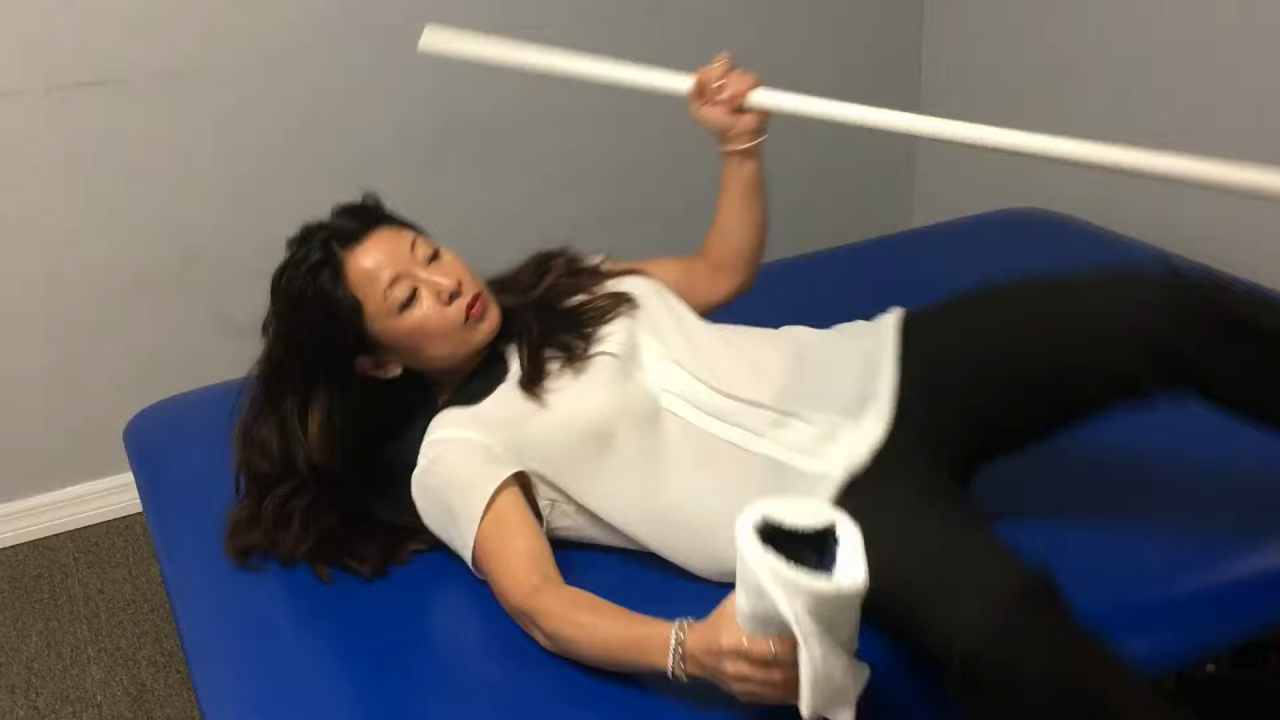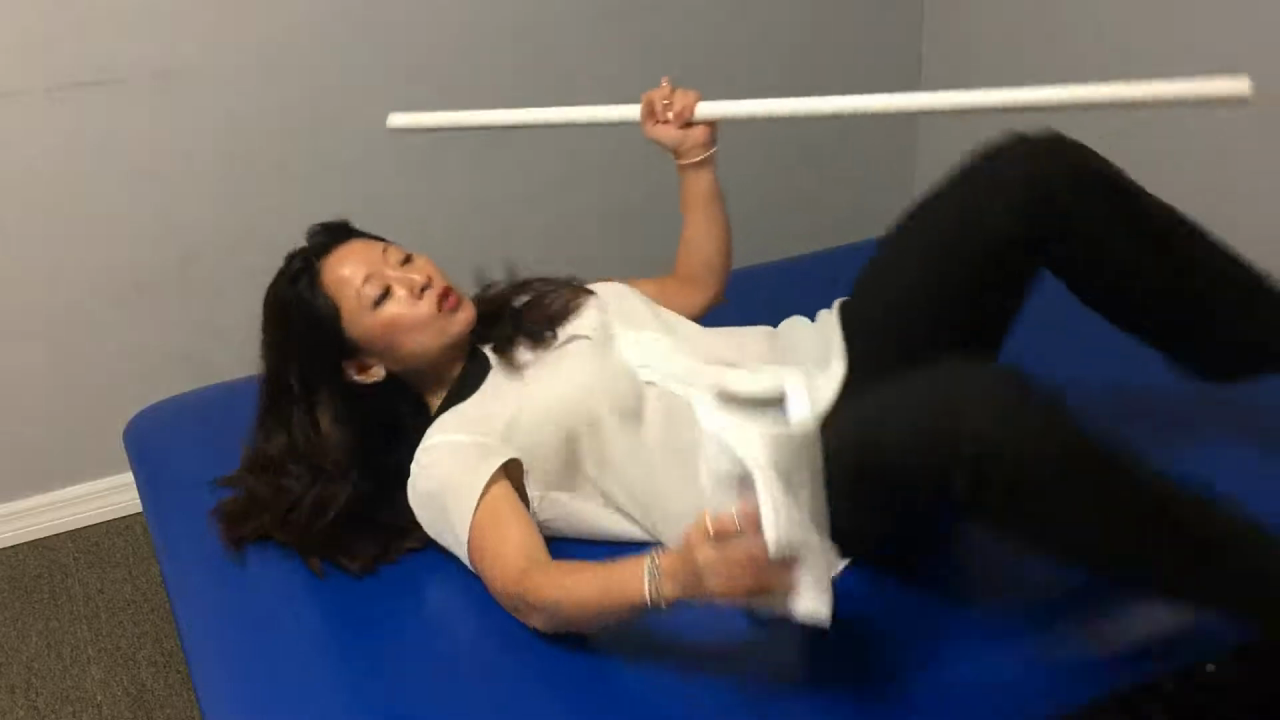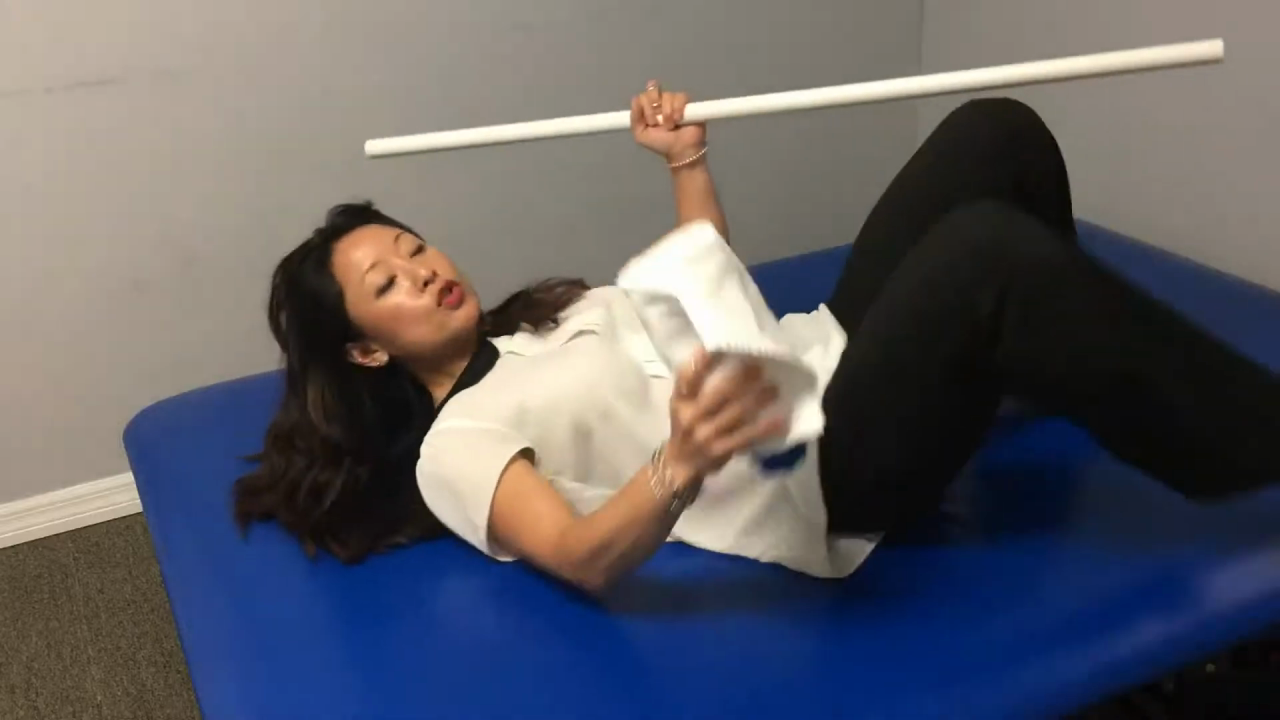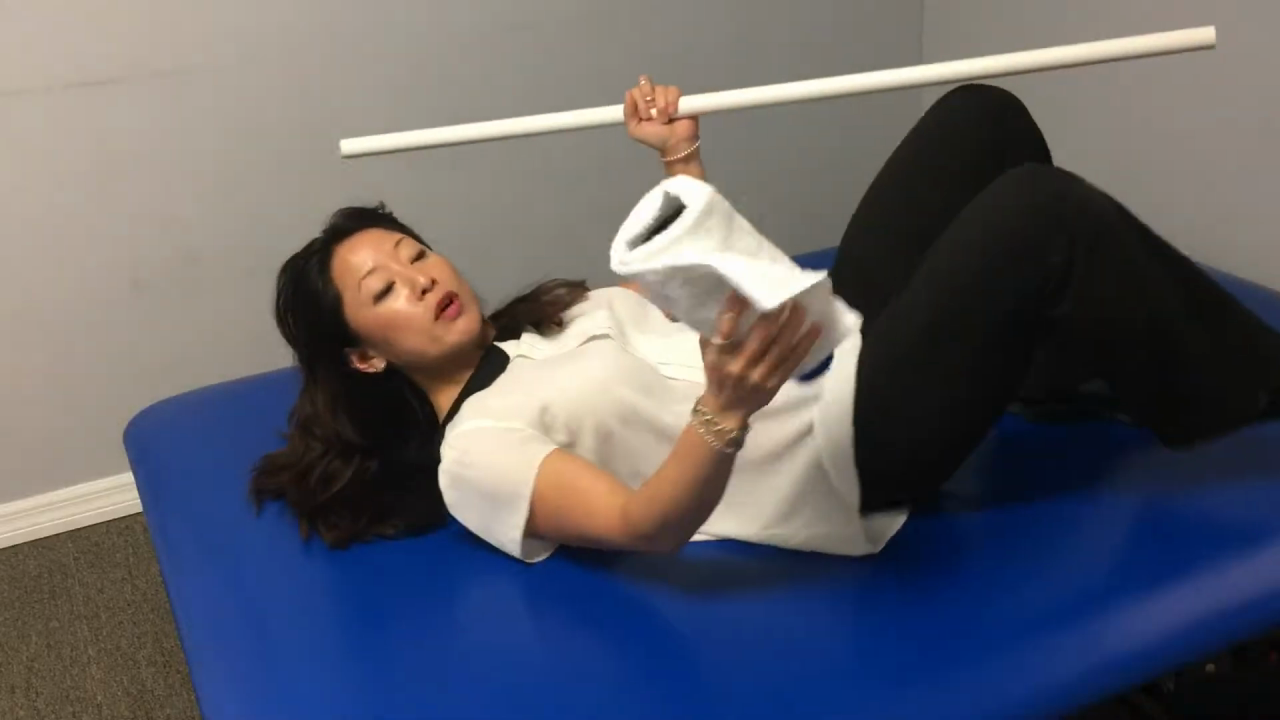
dt=0.2s
person 1, frame 1
left shoulder: (562, 296)
right shoulder: (456, 453)
left elbow: (726, 269)
right elbow: (543, 609)
left wrist: (741, 146)
left hip: (872, 373)
right hip: (831, 501)
left knee: (1167, 313)
right knee: (1003, 623)
person 1, frame 2
left shoulder: (535, 312)
right shoulder: (446, 457)
left elbow: (697, 287)
right elbow: (536, 594)
left wrist: (694, 160)
right wrist: (676, 572)
left hip: (835, 354)
right hip: (820, 484)
left knee: (1038, 171)
right knee: (980, 415)
person 1, frame 3
left shoulder: (537, 313)
right shoulder: (451, 449)
right elbow: (584, 556)
left wrist: (686, 162)
right wrist: (683, 464)
left hip: (835, 357)
right hip: (830, 480)
left knee: (998, 133)
right knee: (986, 250)
left ankle: (1062, 368)
person 1, frame 4
left shoulder: (529, 319)
right shoulder: (472, 455)
right elbow: (644, 521)
left wrist: (681, 156)
right wrist: (729, 409)
left hip: (839, 340)
right hip: (849, 451)
left knee: (983, 118)
right knee: (1041, 211)
left ankle: (1057, 362)
